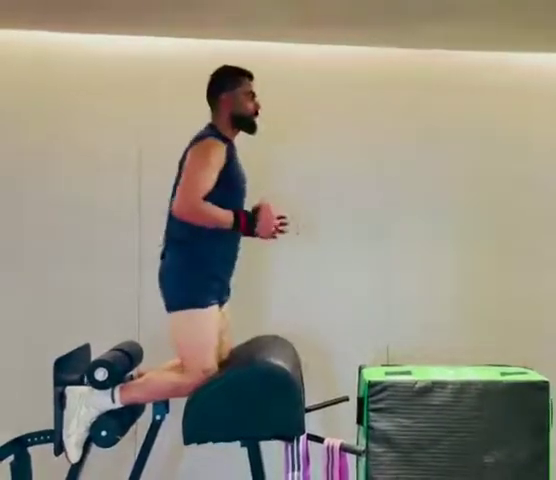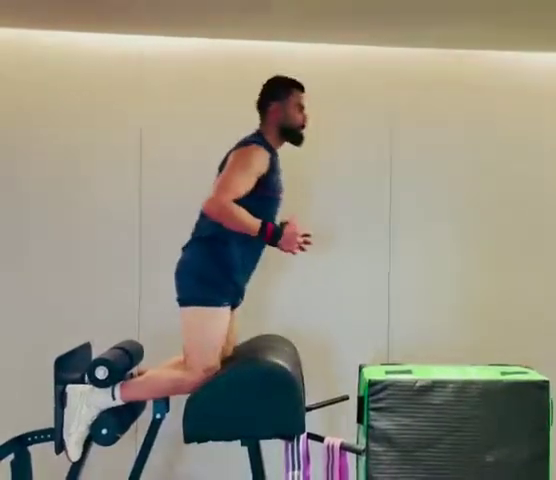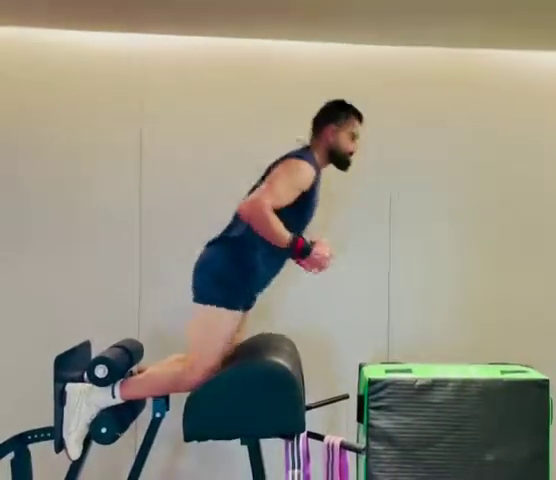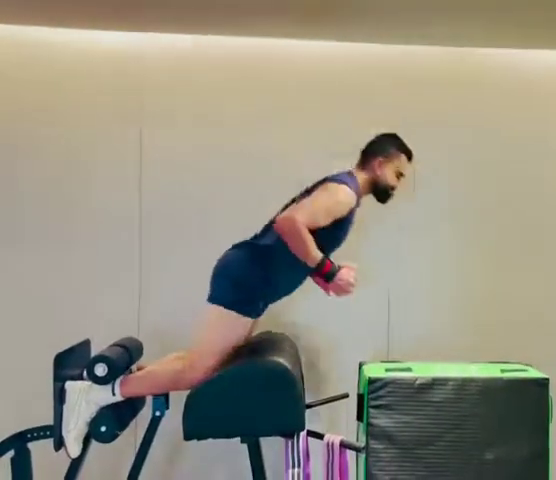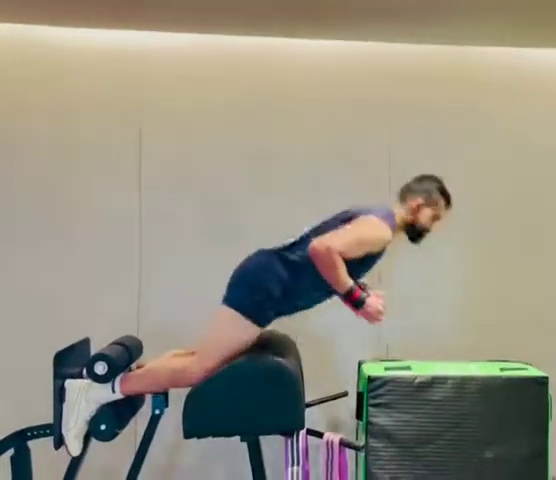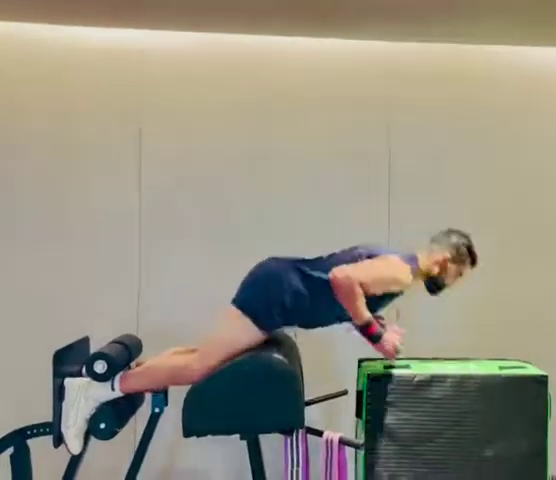
dt=0.2s
person 1, frame 1
left shoulder: (221, 147)
right shoulder: (211, 146)
right elbow: (185, 206)
left wrist: (254, 222)
right wrist: (248, 222)
left hip: (207, 276)
right hip: (191, 276)
left knee: (217, 364)
right knee: (200, 376)
left ankle: (127, 382)
right ankle: (97, 400)
person 1, frame 2
left shoulder: (264, 154)
right shoulder: (255, 152)
right elbow: (216, 205)
left wrist: (278, 235)
right wrist: (274, 234)
left hip: (222, 275)
right hip: (208, 273)
left knee: (218, 363)
right knee: (202, 373)
left ankle: (123, 380)
right ankle: (98, 398)
person 1, frame 3
left shoulder: (305, 169)
right shoulder: (301, 167)
right elbow: (253, 209)
left wrist: (303, 251)
right wrist: (301, 248)
left hip: (237, 277)
right hip: (227, 275)
left knee: (204, 363)
right knee: (200, 372)
left ankle: (129, 378)
right ankle: (98, 396)
person 1, frame 4
left shoulder: (342, 190)
right shoulder: (344, 192)
right elbow: (288, 223)
left wrist: (323, 272)
right wrist: (328, 271)
left hip: (250, 280)
right hip: (246, 280)
left knee: (203, 361)
right knee: (199, 369)
left ankle: (124, 375)
right ankle: (98, 395)
person 1, frame 5
left shoulder: (374, 219)
right shoulder: (379, 227)
right elbow: (321, 249)
left wrist: (355, 292)
right wrist: (357, 298)
left hip: (264, 283)
right hip: (262, 287)
left knee: (205, 359)
right knee: (201, 367)
left ankle: (127, 373)
right ankle: (99, 391)
person 1, frame 6
left shoulder: (395, 260)
right shoulder: (401, 271)
right elbow: (342, 278)
left wrist: (371, 324)
right wrist: (374, 332)
left hip: (273, 288)
right hip: (272, 294)
left knee: (204, 357)
right knee: (202, 365)
left ankle: (125, 374)
right ankle: (99, 390)
